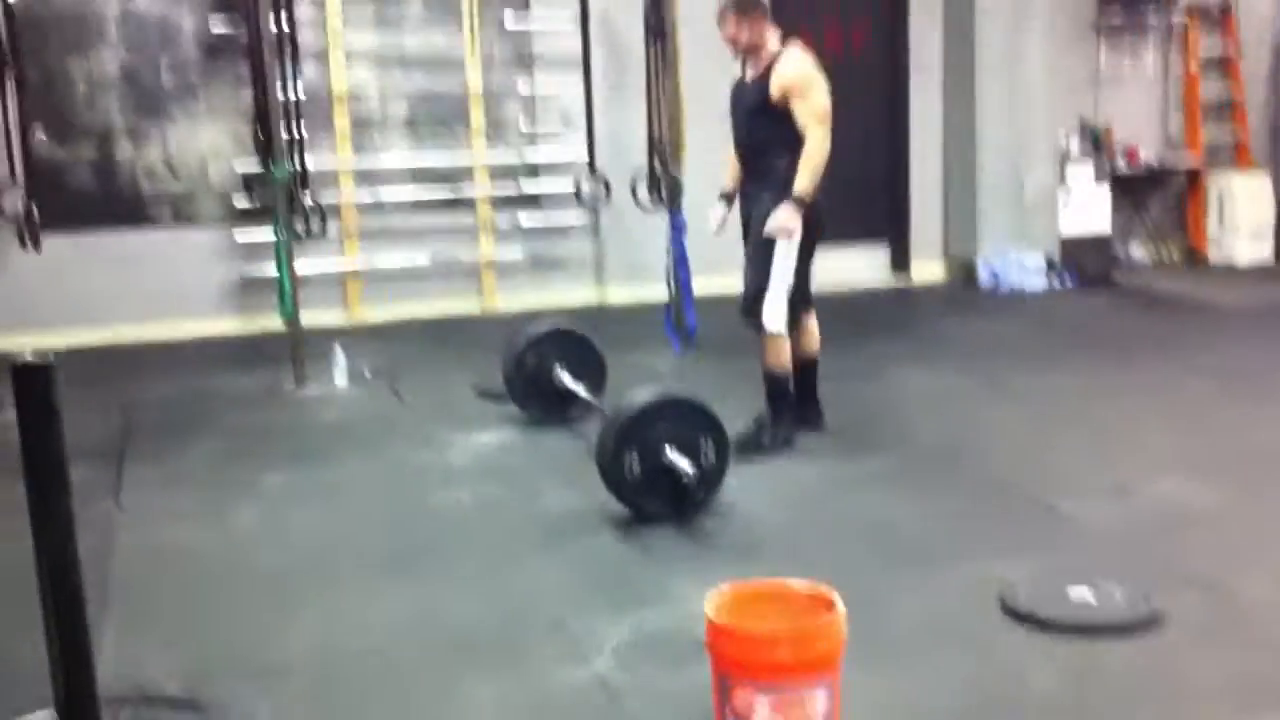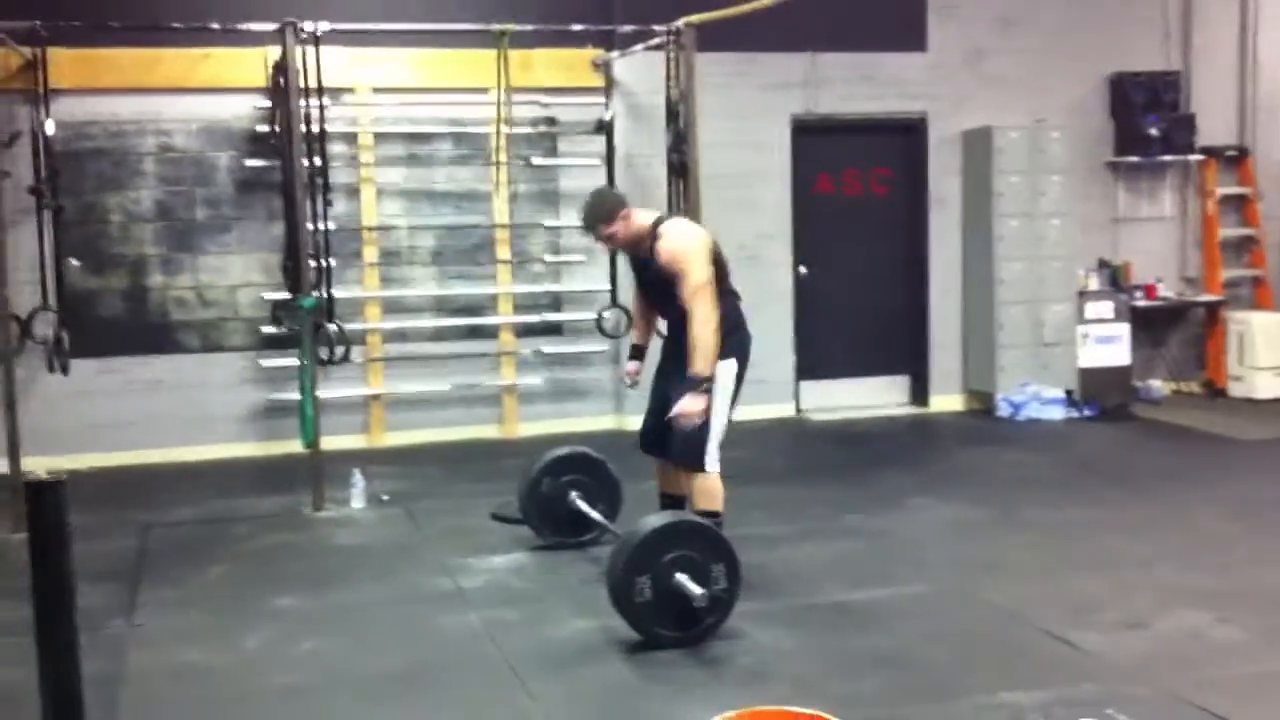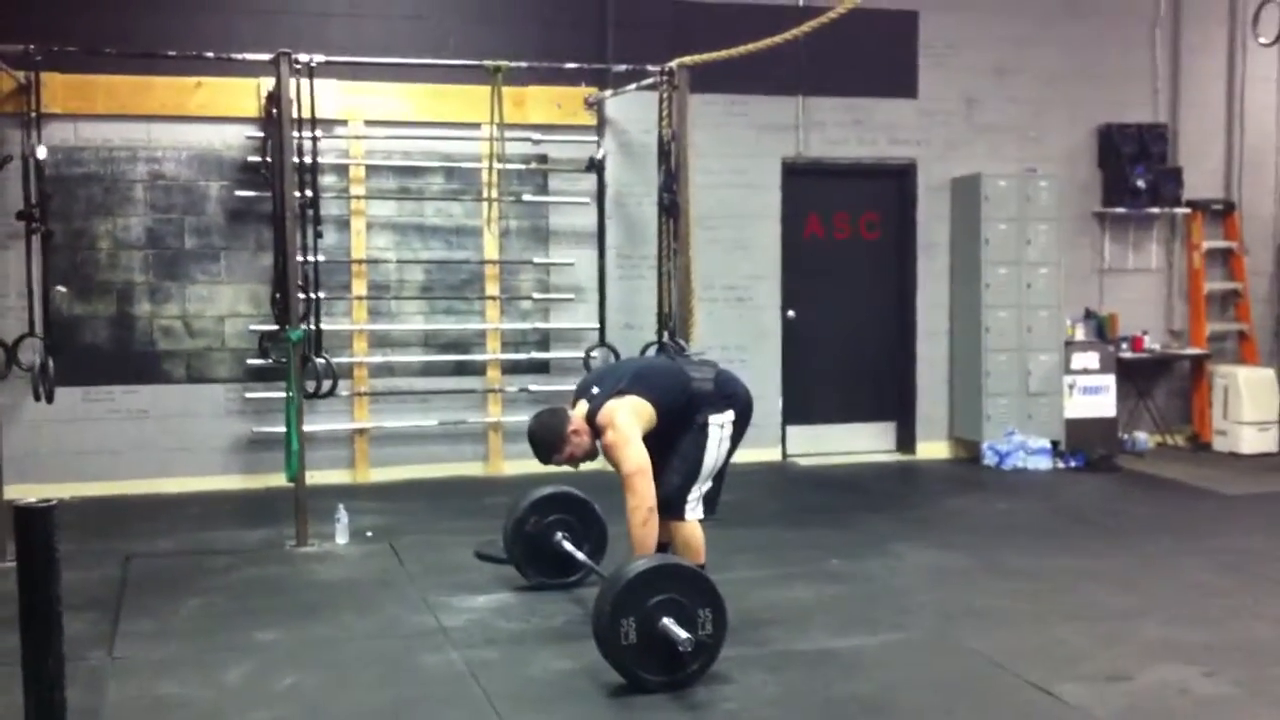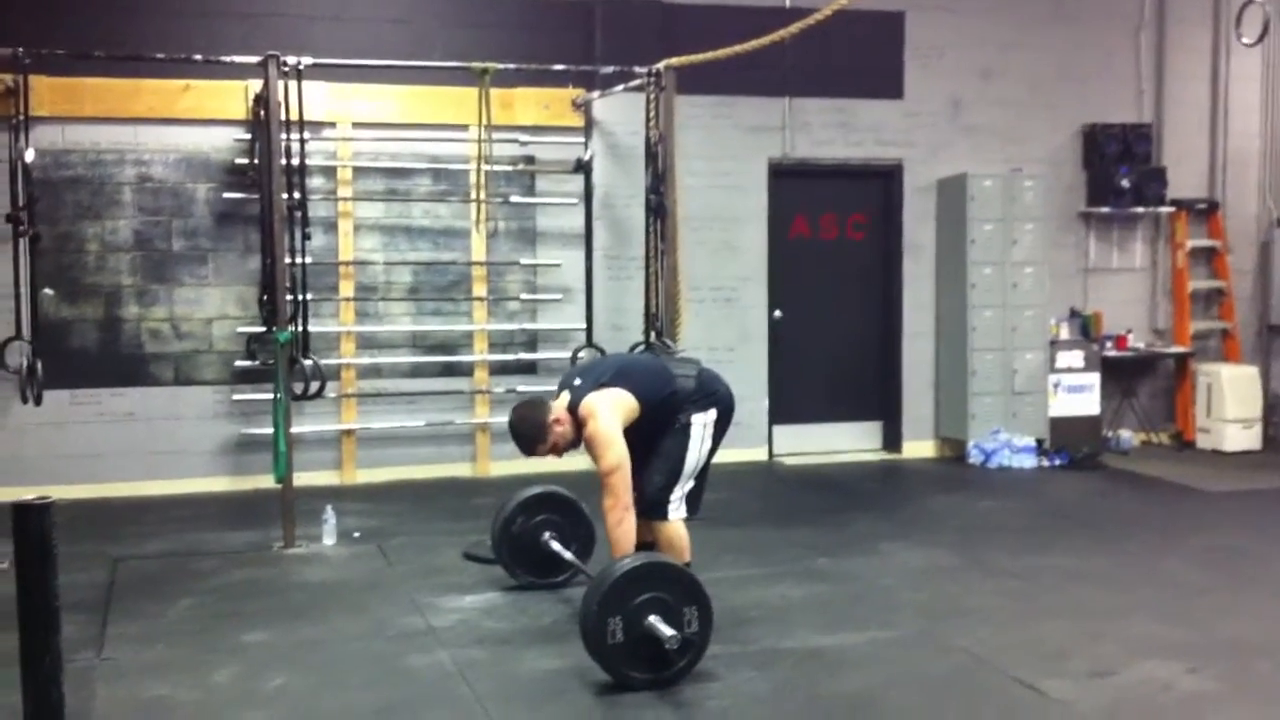
dt=1s
person 1, frame 1
left shoulder: (794, 69)
right shoulder: (747, 77)
left elbow: (817, 138)
left wrist: (796, 202)
right wrist: (726, 196)
left hip: (784, 207)
right hip: (758, 203)
left knee: (769, 311)
right knee: (794, 307)
left ankle: (780, 421)
right ankle: (804, 404)
person 1, frame 2
left shoulder: (677, 241)
right shoulder: (636, 244)
left elbow: (704, 317)
left wrist: (698, 388)
right wrist: (636, 353)
left hip: (716, 349)
right hip: (680, 344)
left knee: (694, 451)
right knee: (663, 446)
person 1, frame 3
left shoulder: (616, 427)
right shoulder: (582, 399)
left elbow: (643, 508)
left hip: (721, 403)
right hip: (687, 402)
left knee: (675, 501)
right knee: (650, 488)
person 1, frame 4
left shoulder: (598, 418)
right shoulder: (566, 394)
left elbow: (618, 505)
left hip: (703, 402)
left knee: (659, 499)
right knee: (635, 489)
